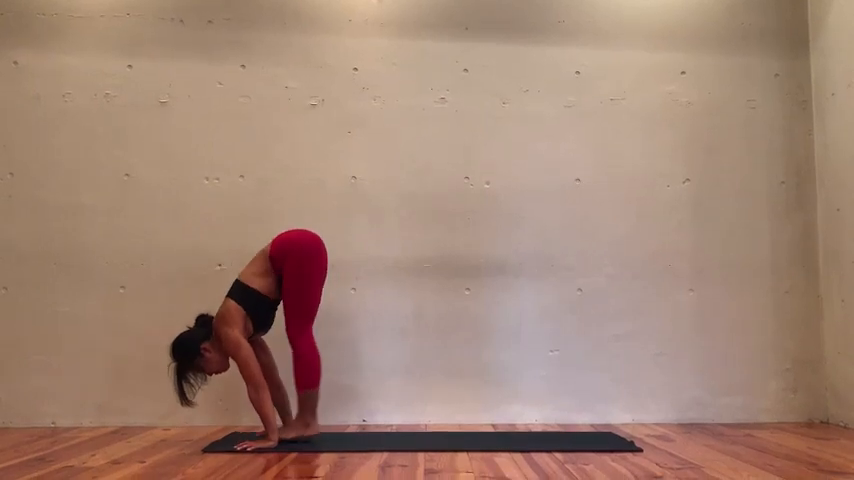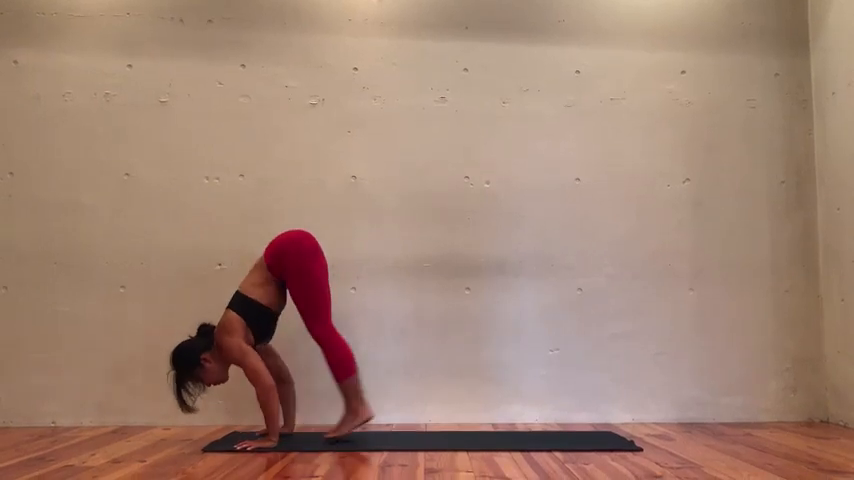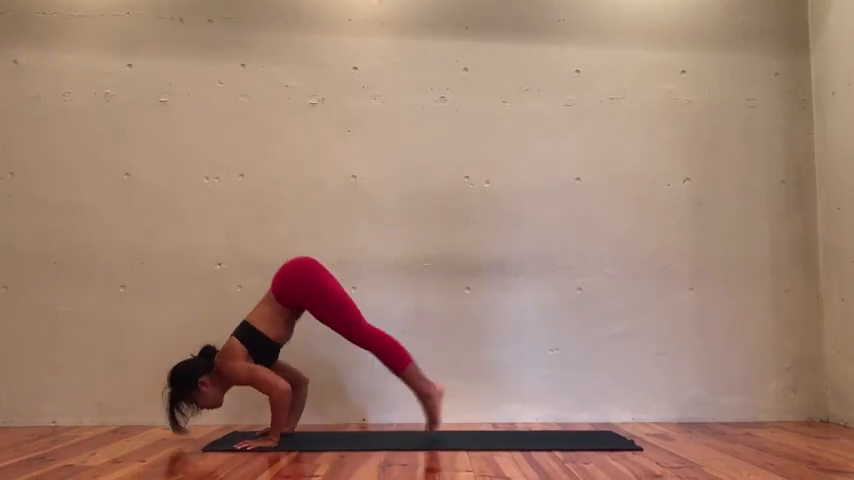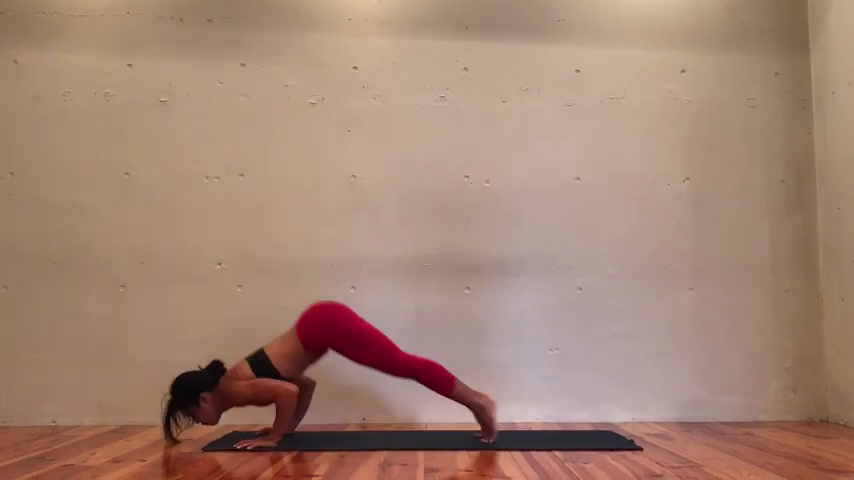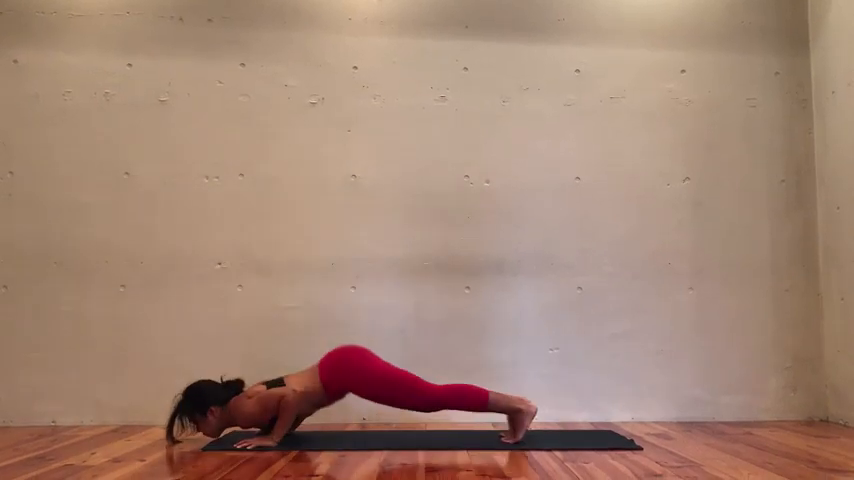
dt=0.2s
person 1, frame 1
left shoulder: (227, 335)
right shoulder: (235, 333)
left elbow: (257, 385)
right elbow: (269, 377)
left wrist: (272, 437)
right wrist: (285, 425)
left hip: (298, 249)
right hip: (292, 249)
left knee: (299, 335)
right knee: (299, 336)
left ankle: (307, 420)
right ankle: (305, 421)
person 1, frame 2
left shoulder: (227, 344)
right shoulder: (240, 341)
left elbow: (266, 384)
right elbow: (282, 377)
left wrist: (272, 437)
right wrist: (288, 427)
left hip: (293, 251)
right hip: (288, 250)
right knee: (321, 330)
left ankle: (357, 407)
person 1, frame 3
left shoulder: (228, 368)
right shoulder: (235, 362)
left elbow: (281, 390)
right elbow: (300, 381)
left wrist: (273, 436)
right wrist: (287, 428)
left hip: (298, 278)
right hip: (297, 278)
left knee: (362, 334)
right knee: (362, 335)
left ankle: (426, 391)
person 1, frame 4
left shoulder: (231, 390)
right shoulder: (234, 382)
left elbow: (289, 392)
right elbow: (305, 386)
left wrist: (276, 436)
right wrist: (285, 429)
left hip: (324, 323)
right hip: (323, 321)
left knee: (401, 363)
right knee: (400, 365)
left ankle: (479, 402)
right ankle: (477, 403)
person 1, frame 5
left shoulder: (241, 411)
right shoulder: (245, 401)
left elbow: (292, 395)
left wrist: (273, 437)
right wrist: (278, 430)
left hip: (345, 369)
right hip: (343, 366)
left knee: (432, 396)
right knee: (430, 398)
left ankle: (516, 406)
right ankle: (513, 404)
